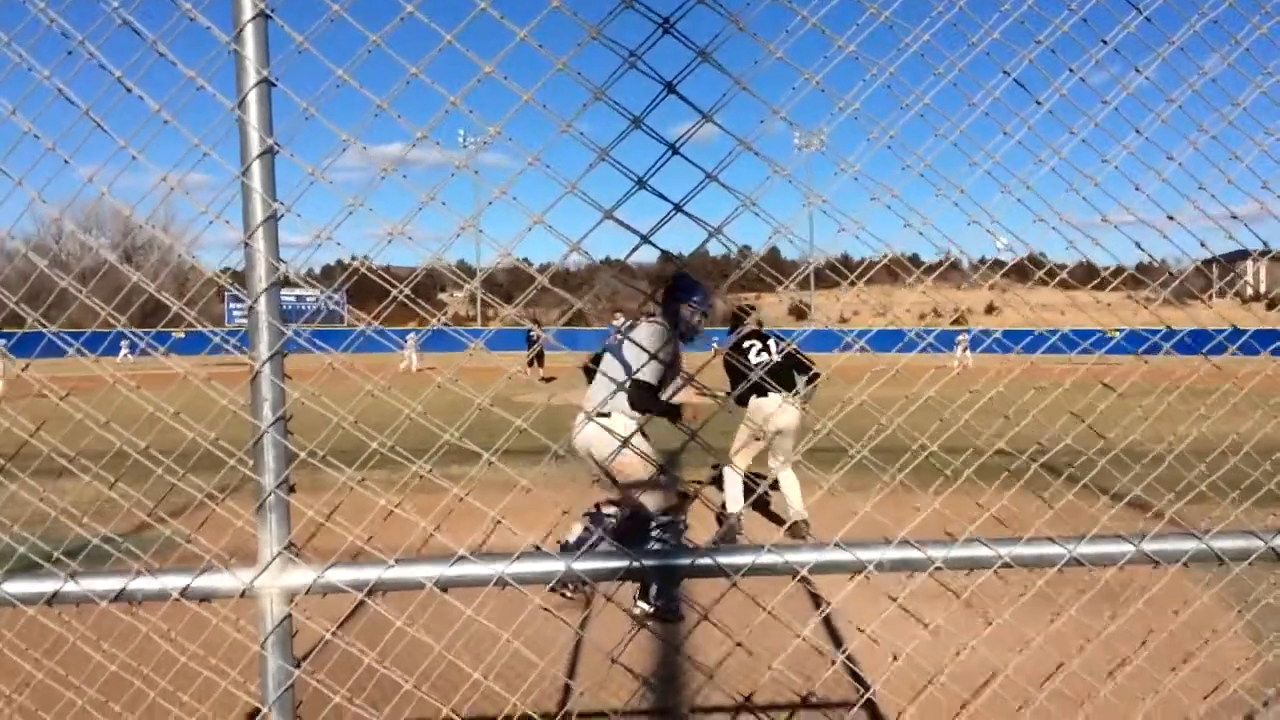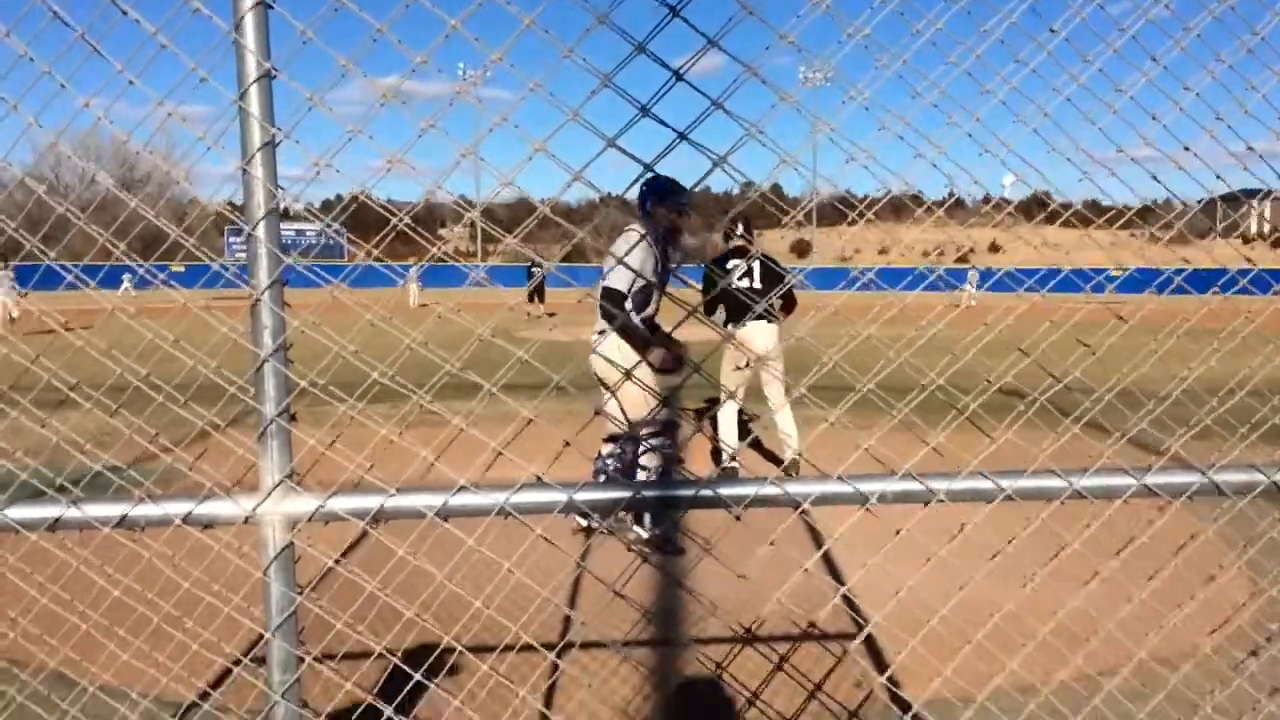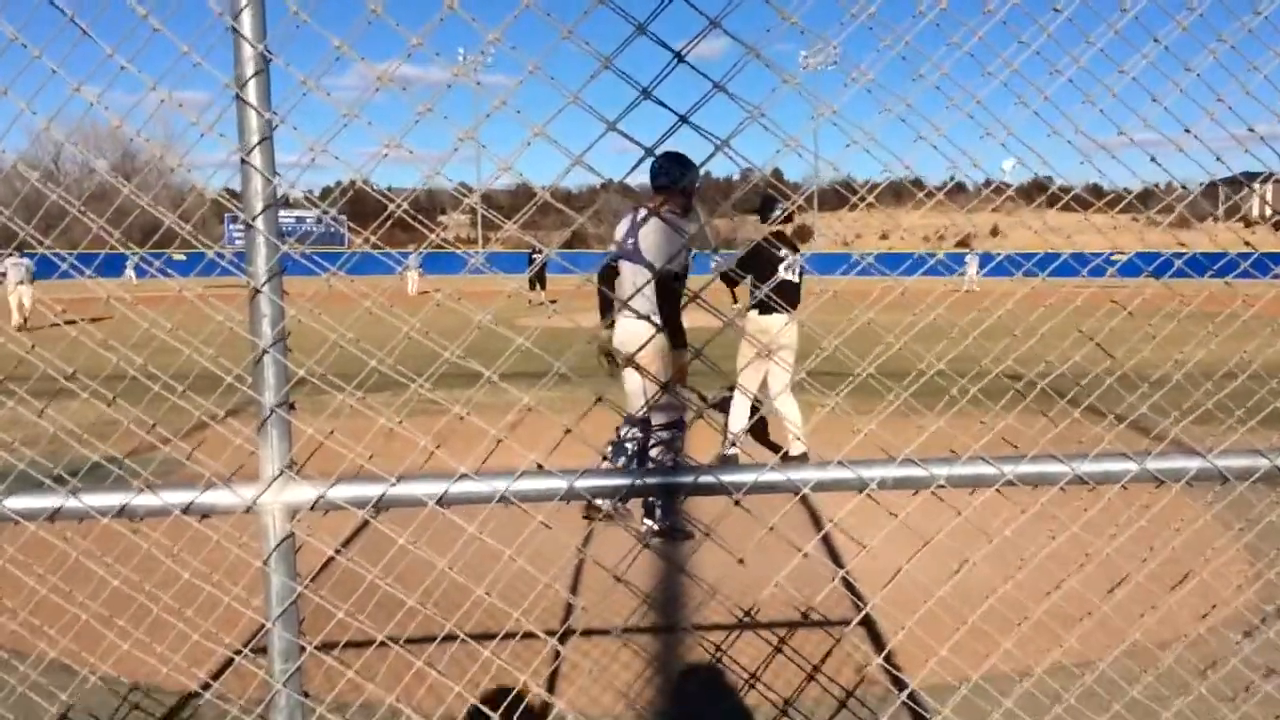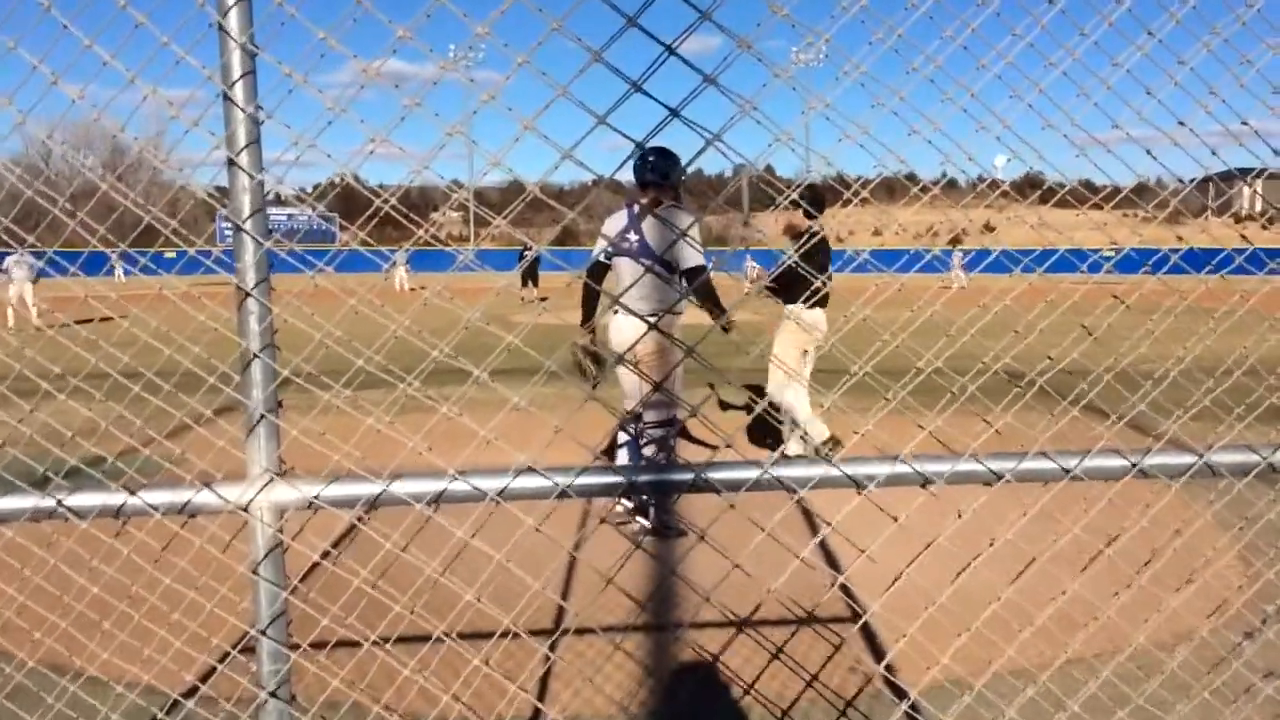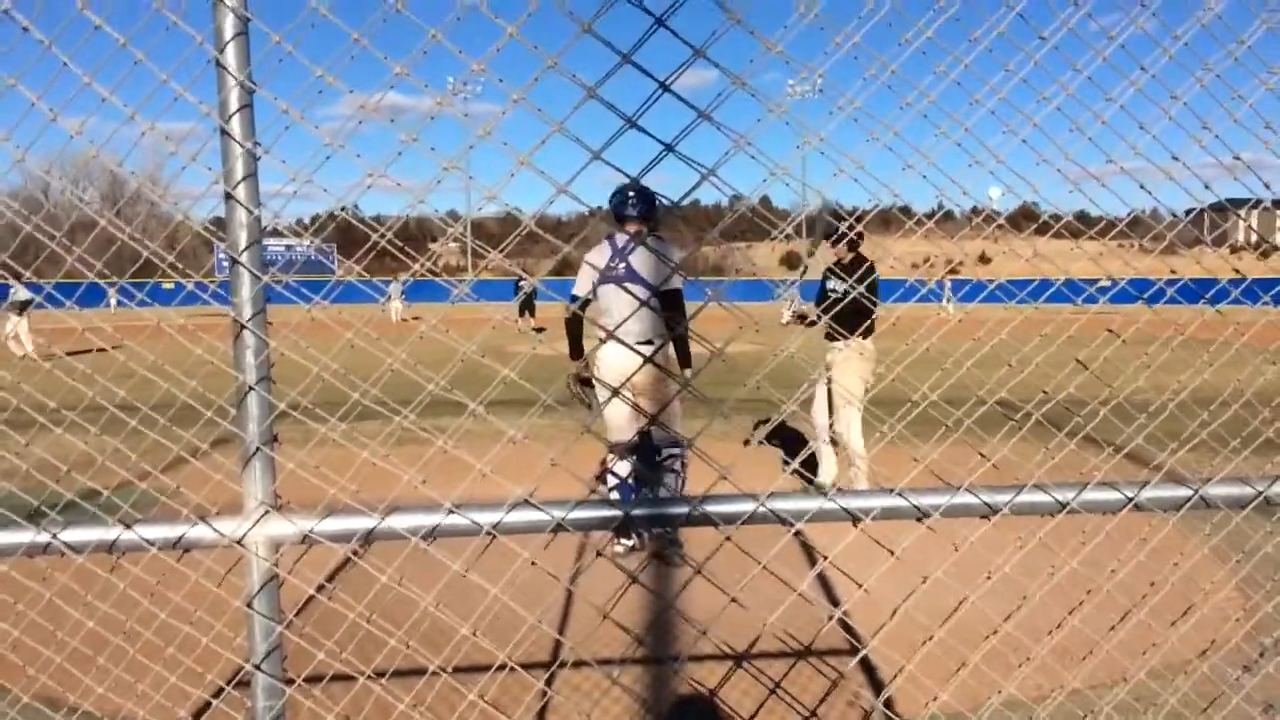
dt=0.5s
person 1, frame 1
left shoulder: (641, 328)
right shoulder: (660, 335)
left elbow: (592, 366)
right elbow: (638, 396)
right wrist: (678, 413)
left hip: (589, 426)
right hip: (614, 431)
left knee: (622, 502)
right knee: (667, 510)
right ankle: (654, 600)
person 1, frame 2
left shoulder: (653, 244)
right shoulder: (636, 242)
right elbow: (610, 304)
left wrist: (662, 339)
right wrist: (652, 348)
left hip: (620, 349)
right hip: (621, 350)
left knee: (622, 433)
right knee: (658, 430)
left ankle: (594, 513)
right ankle: (648, 524)
person 1, frame 3
left shoulder: (632, 219)
right shoulder: (675, 225)
left elbow: (605, 276)
right elbow: (667, 291)
left wrist: (607, 325)
right wrist: (678, 348)
left hip: (626, 327)
right hip: (653, 333)
left knee: (638, 417)
right knee: (667, 423)
left ankle: (606, 494)
right ankle: (659, 514)
person 1, frame 4
left shoulder: (616, 220)
right shoulder: (678, 219)
left elbow: (592, 277)
right elbow: (697, 282)
left wrist: (587, 327)
right wrist: (722, 319)
left hip: (621, 325)
right hip: (656, 330)
left knee: (634, 414)
right knee: (662, 421)
left ankle: (628, 499)
right ankle: (653, 512)
person 1, frame 5
left shoulder: (596, 254)
right shoulder: (661, 250)
left elbow: (573, 313)
right elbow: (674, 313)
left wrist: (578, 358)
right wrist: (685, 366)
left hip: (608, 359)
right hip: (651, 358)
left knee: (620, 448)
right knee: (670, 445)
left ankle: (625, 533)
person 2, frame 1
left shoulder: (733, 352)
right shoulder: (780, 342)
left elbow: (741, 396)
right elbow: (812, 374)
left wrist: (733, 396)
right wrist: (800, 401)
left hip: (762, 408)
right hip: (790, 409)
left knee: (734, 466)
right knee: (782, 465)
left ankle: (732, 518)
right ankle: (799, 520)
person 2, frame 2
left shoulder: (716, 265)
right shoulder: (769, 262)
left elbow: (709, 309)
right elbow: (790, 302)
left wrist: (719, 295)
left hip: (740, 334)
right hip: (769, 333)
left knee: (729, 402)
right knee: (778, 397)
left ankle: (730, 464)
right ankle: (792, 456)
person 2, frame 3
left shoulder: (759, 245)
right shoulder: (794, 250)
left elbow: (731, 279)
left wrist: (722, 269)
left hip: (761, 322)
right hip: (788, 324)
left knee: (744, 389)
right knee: (781, 389)
left ankle: (731, 450)
right ankle: (797, 449)
person 2, frame 4
left shoulder: (814, 239)
right shoulder: (808, 238)
left elbow: (800, 278)
left wrist: (768, 277)
right wrist: (767, 283)
left hip: (802, 317)
right hip: (804, 316)
left knee: (779, 388)
right knee: (796, 387)
left ankle: (823, 439)
right ankle: (795, 450)
person 2, frame 5
left shoulder: (863, 269)
right shoulder: (832, 271)
left elbow: (861, 313)
right elbow: (822, 312)
left wrist: (817, 314)
right wrist: (800, 316)
left hip: (854, 351)
right hip: (834, 350)
left knee: (847, 425)
right knee: (821, 418)
left ankle: (861, 487)
right ankle: (826, 482)
